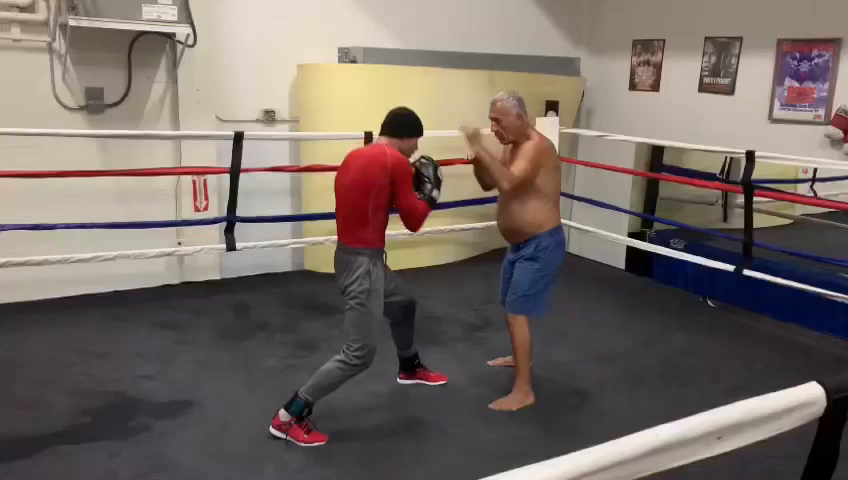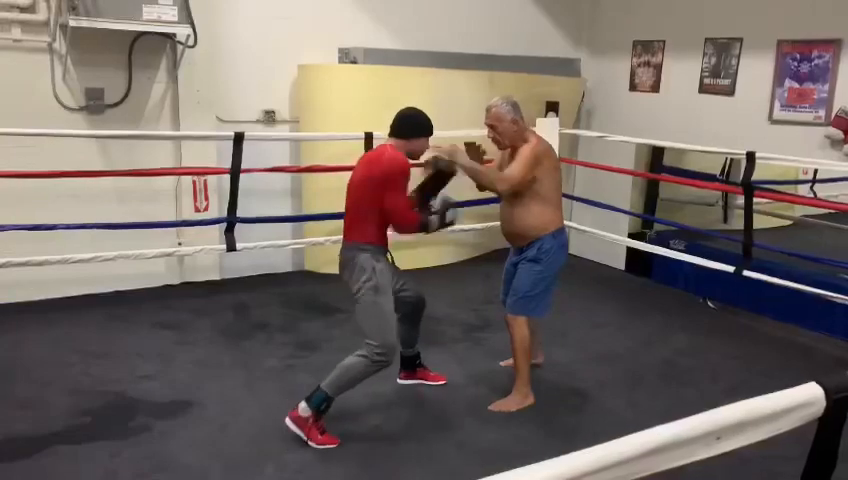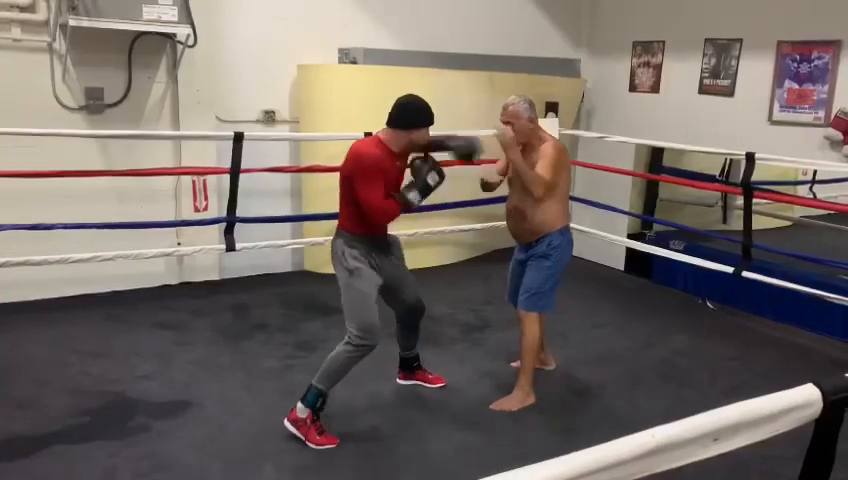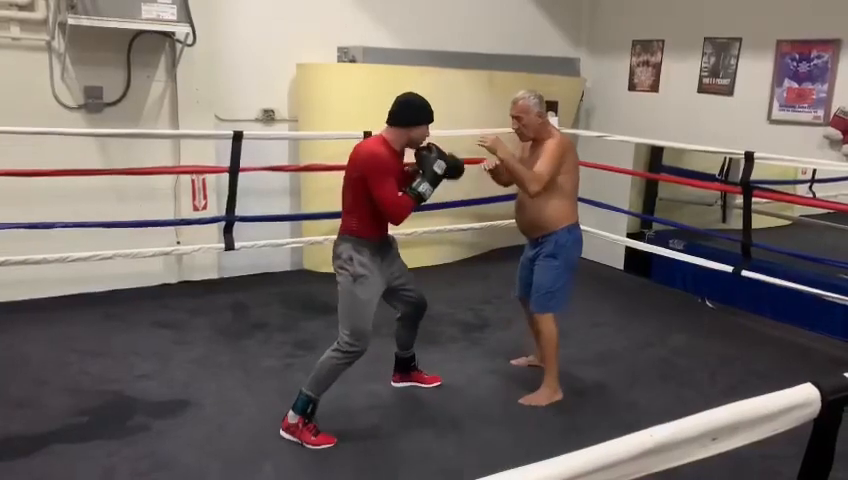
dt=0.3s
person 1, frame 1
left shoulder: (353, 158)
right shoulder: (397, 163)
right elbow: (413, 221)
right wrist: (431, 185)
left hip: (359, 256)
right hip: (362, 263)
left knee: (404, 305)
right knee: (359, 354)
left ankle: (410, 368)
right ankle: (289, 417)
person 1, frame 2
left shoulder: (374, 158)
right shoulder: (396, 163)
right elbow: (404, 221)
left wrist: (435, 185)
right wrist: (439, 217)
left hip: (370, 257)
right hip: (366, 260)
left knee: (413, 302)
right knee: (380, 350)
left ankle: (410, 368)
right ankle: (306, 412)
person 1, frame 3
left shoulder: (397, 147)
right shoulder: (364, 154)
left elbow: (424, 148)
right elbow: (379, 213)
left wrist: (450, 144)
right wrist: (420, 187)
left hip: (383, 245)
right hip: (354, 249)
left knee: (412, 306)
right knee: (364, 337)
left ankle: (409, 369)
right ankle: (304, 412)
person 1, frame 4
left shoulder: (395, 151)
right shoulder: (372, 154)
left elbow: (398, 186)
right elbow: (395, 213)
left wrist: (434, 167)
right wrist: (427, 177)
left hip: (383, 248)
right hip: (357, 252)
left knee: (414, 304)
right knee: (353, 342)
left ankle: (404, 371)
right ankle: (296, 418)
person 2, frame 1
left shoulder: (535, 147)
right shoulder: (513, 147)
left elbow: (508, 182)
right elbow: (489, 184)
left wrist: (481, 148)
right wrist: (480, 163)
left hip: (542, 244)
right hip: (520, 243)
left knee: (517, 313)
right knee: (510, 304)
left ankle: (523, 391)
right ankle: (519, 357)
person 2, frame 2
left shoulder: (534, 150)
right shoulder: (510, 150)
left elbow: (502, 184)
right elbow: (486, 183)
left wrist: (461, 161)
right wrist: (475, 161)
left hip: (545, 246)
right hip: (523, 245)
left knee: (516, 314)
right knee: (510, 302)
left ankle: (522, 392)
right ankle: (531, 354)
person 2, frame 3
left shoulder: (550, 148)
right shoulder: (516, 148)
left elbow: (538, 190)
right elbow: (497, 176)
left wrist: (508, 151)
right wrist: (490, 178)
left hip: (550, 244)
right hip: (525, 242)
left knee: (528, 311)
right knee: (521, 304)
left ankle: (524, 391)
right ankle: (543, 357)
person 2, frame 4
left shoulder: (557, 144)
right shoulder: (529, 144)
left elbow: (533, 186)
right elbow: (509, 179)
left wrist: (503, 152)
right wrist: (496, 169)
left hip: (559, 240)
right hip: (536, 239)
left knee: (543, 310)
right knee: (526, 299)
left ankle: (551, 386)
right ankle: (541, 354)
